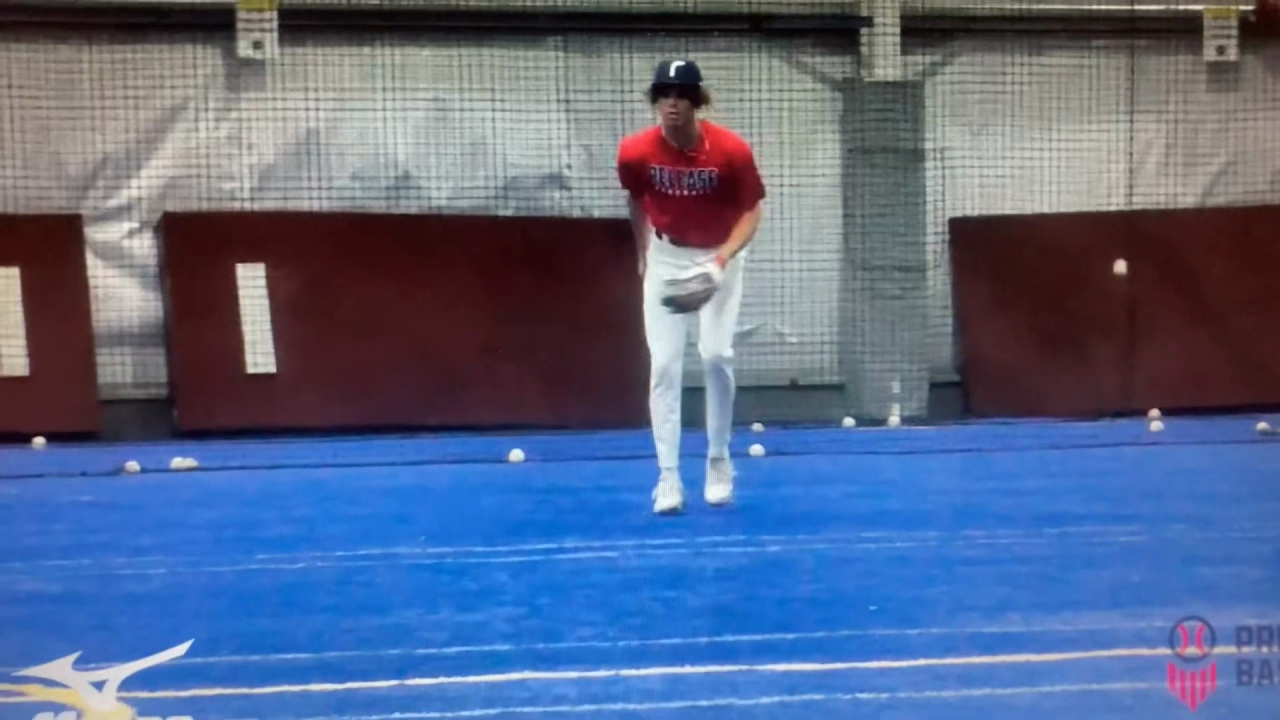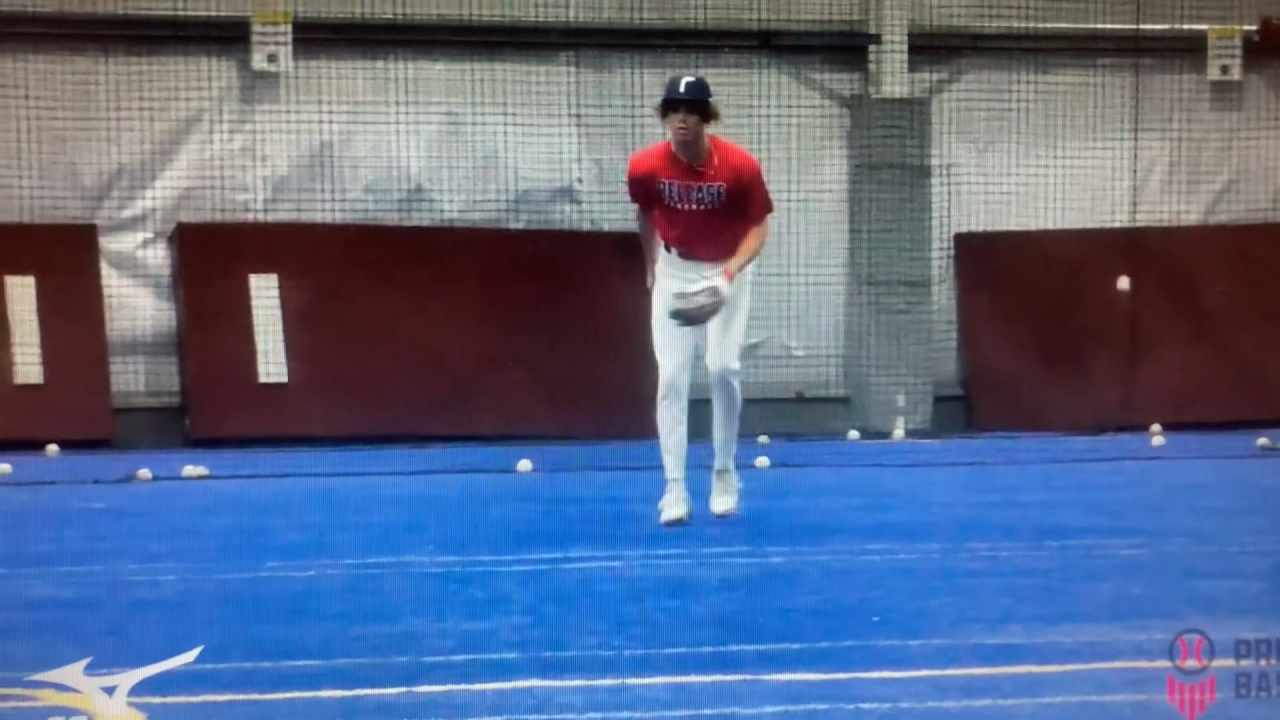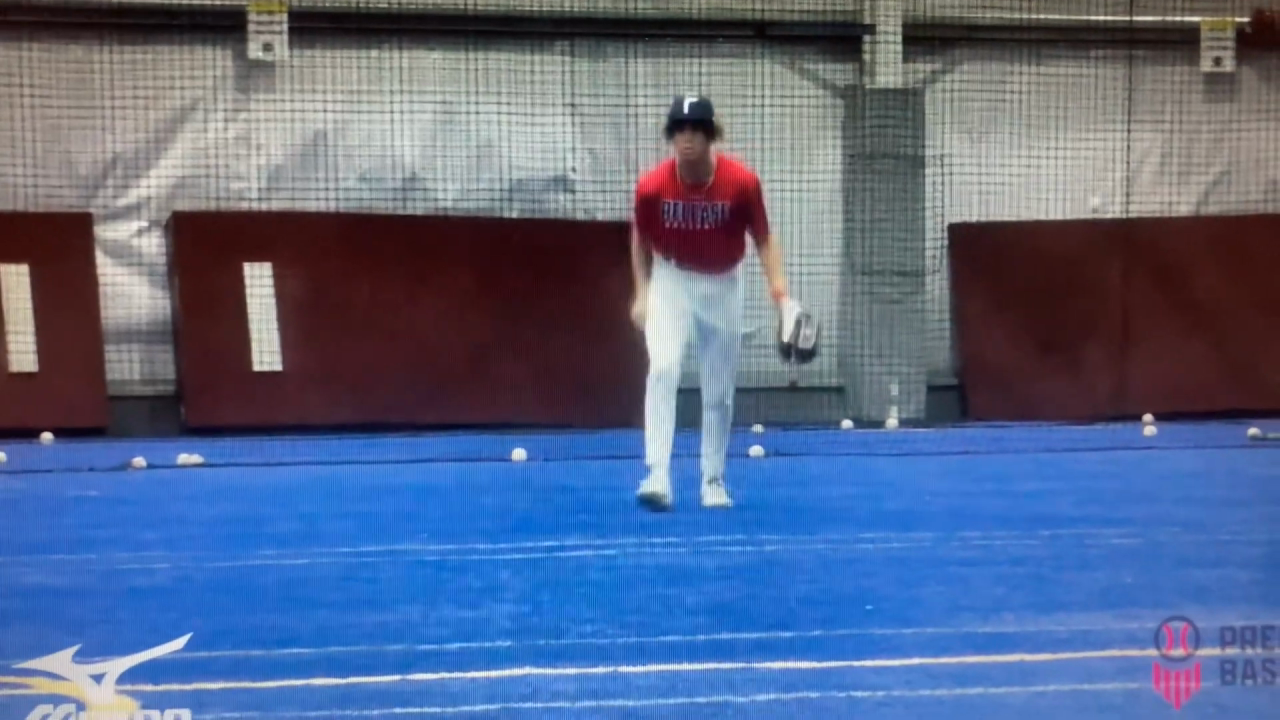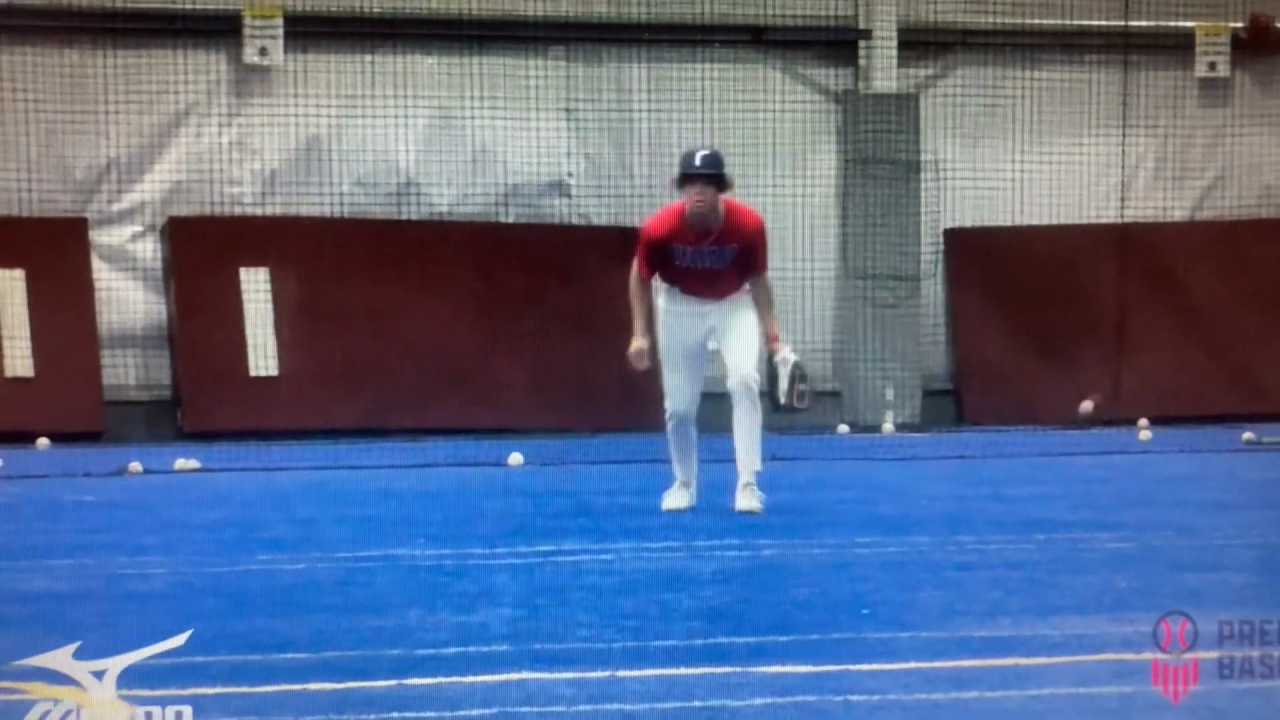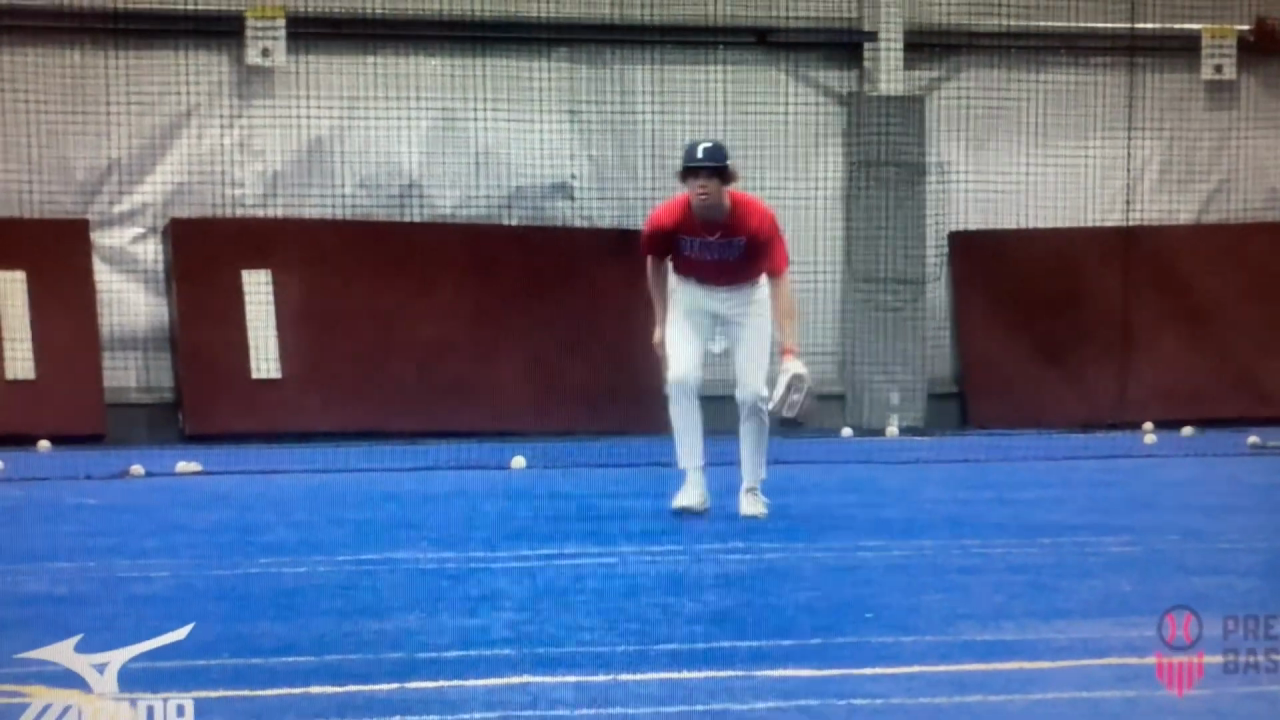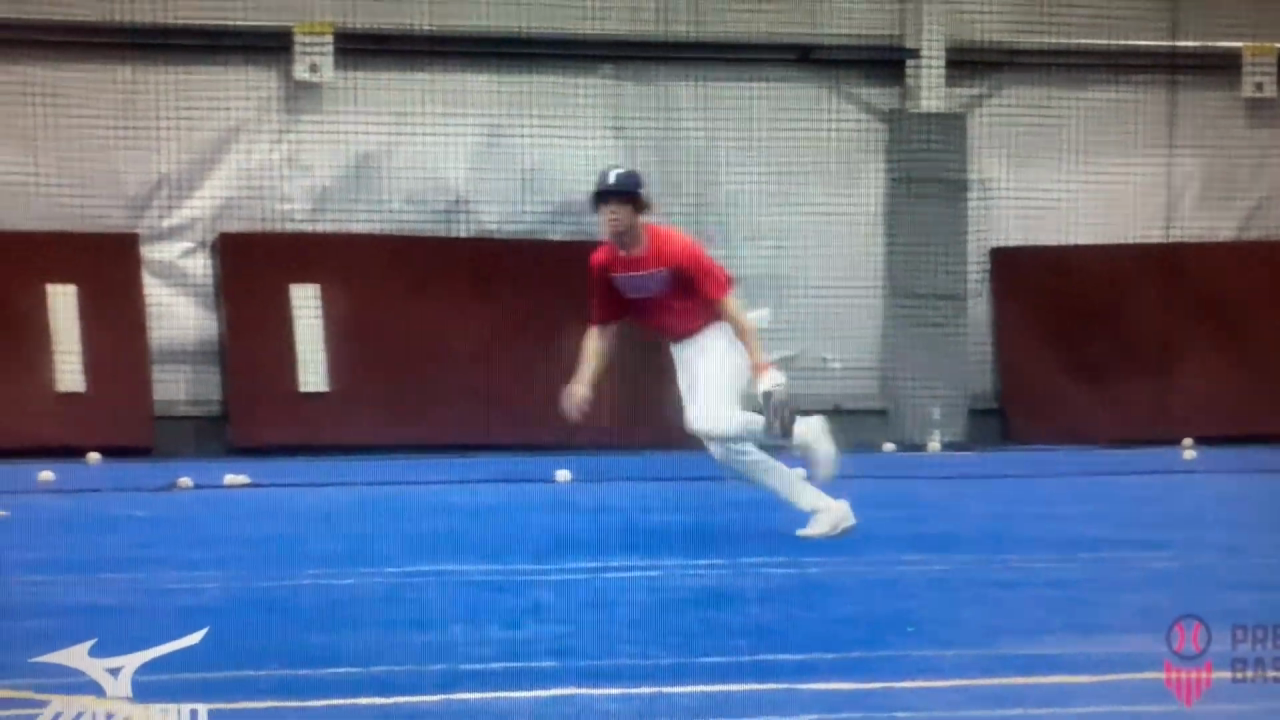
dt=0.5s
person 1, frame 1
left shoulder: (732, 150)
right shoulder: (635, 151)
left elbow: (751, 212)
left wrist: (721, 261)
right wrist: (643, 255)
left hip: (720, 257)
right hip: (665, 258)
left knee: (716, 356)
right knee: (664, 365)
left ankle: (719, 462)
right ankle: (669, 477)
person 1, frame 2
left shoulder: (741, 165)
right shoulder: (644, 166)
left elbow: (758, 227)
left wrist: (727, 275)
right wrist: (652, 268)
left hip: (728, 271)
right hip: (674, 271)
left knee: (722, 369)
right knee: (672, 379)
left ankle: (724, 474)
right ankle: (674, 489)
person 1, frame 3
left shoulder: (742, 181)
right shoulder: (651, 184)
left elbow: (763, 238)
right elbow: (641, 239)
left wrist: (779, 293)
right wrist: (641, 295)
left hip: (722, 286)
right hip: (670, 283)
left knee: (718, 394)
right knee: (663, 368)
left ankle: (713, 479)
right ankle: (658, 475)
person 1, frame 4
left shoulder: (748, 223)
right shoulder: (659, 227)
left elbow: (758, 279)
right elbow: (639, 277)
left wrist: (772, 338)
right wrist: (640, 334)
left hip: (735, 306)
right hip: (681, 308)
left knee: (744, 380)
right knee: (680, 405)
left ankle: (748, 485)
right ankle: (685, 483)
person 1, frame 5
left shoulder: (758, 217)
right shoulder: (666, 217)
left elbow: (779, 284)
right elbow: (656, 263)
left wrist: (789, 351)
right wrist: (660, 322)
left hip: (747, 296)
right hip: (691, 294)
left knee: (752, 394)
right knee: (681, 378)
left ankle: (752, 489)
right ankle: (694, 481)
person 1, frame 6
left shoulder: (677, 249)
right shoulder: (601, 263)
left elbow: (727, 306)
right elbow: (602, 329)
left wrist: (762, 369)
right wrist: (583, 383)
left hip: (718, 336)
right hip: (685, 349)
left knee: (709, 423)
right knee: (727, 448)
left ankle: (802, 432)
right ankle: (827, 507)
